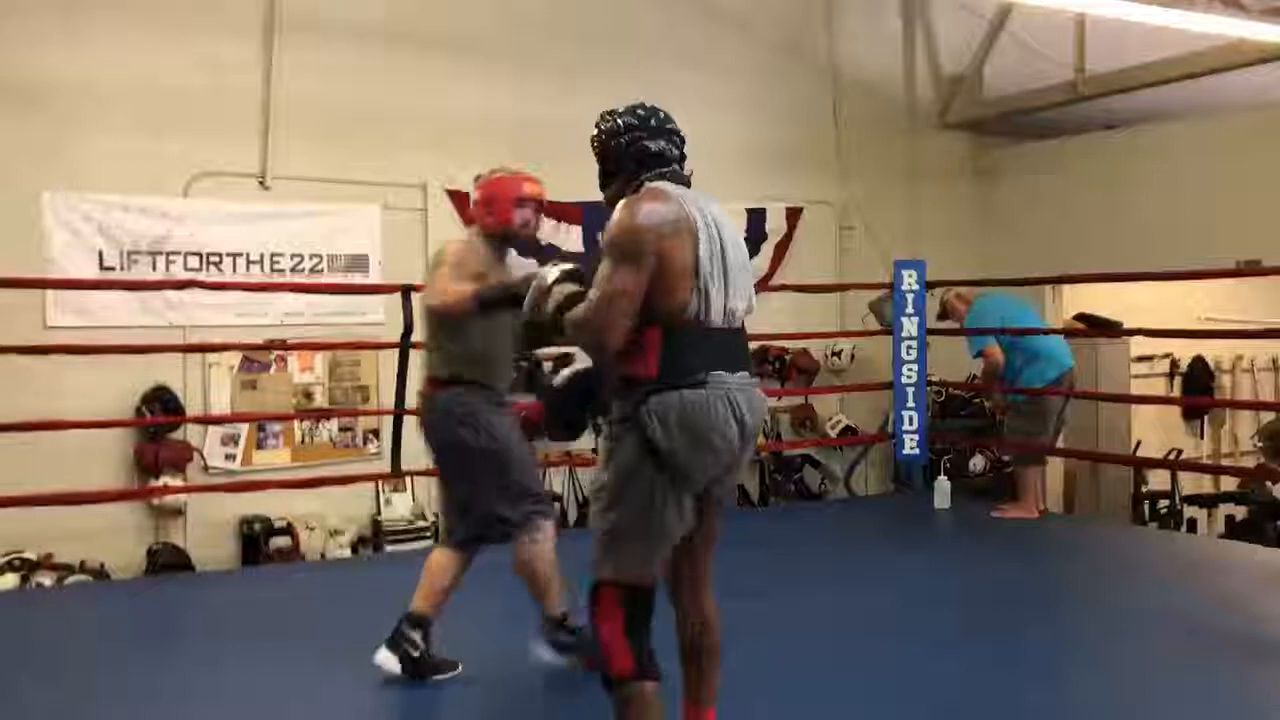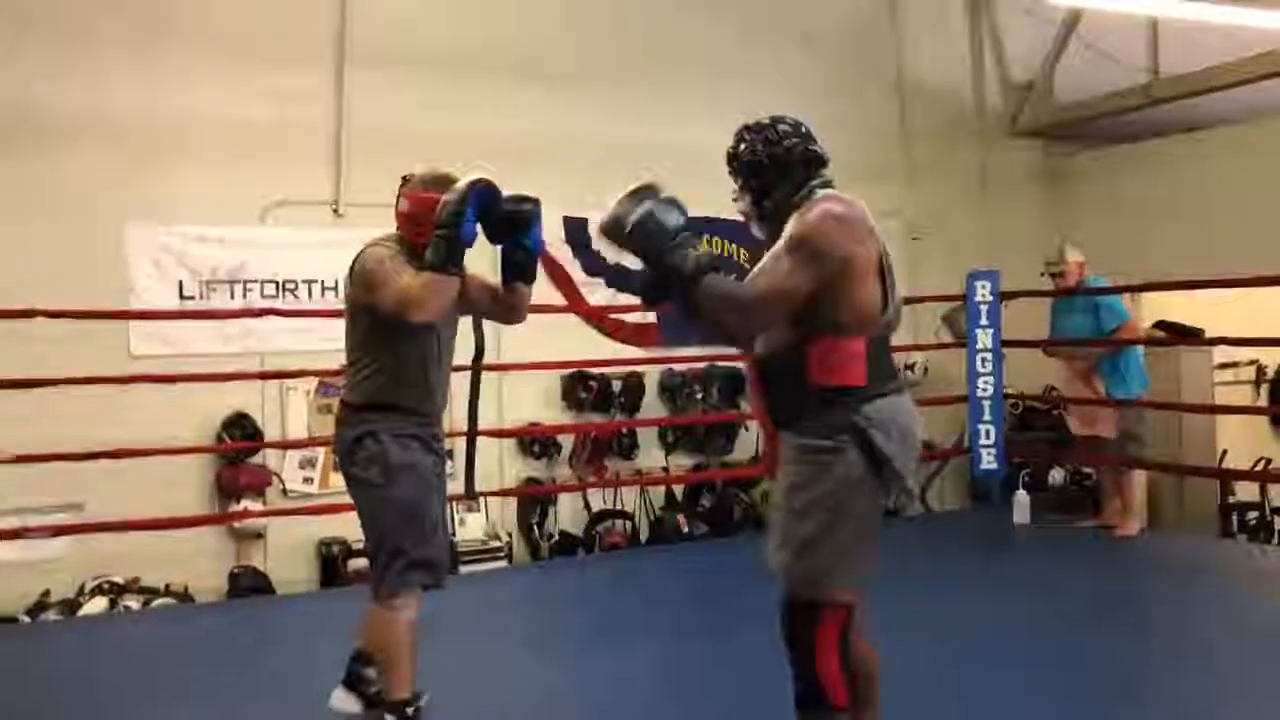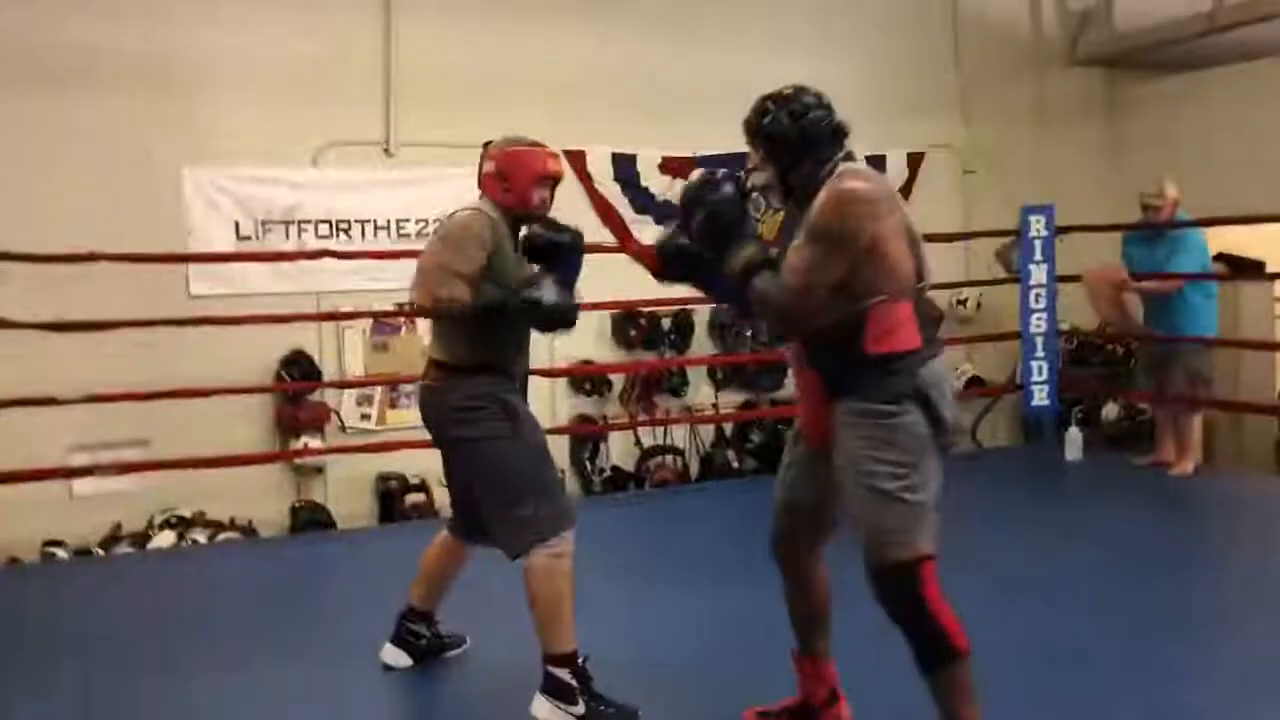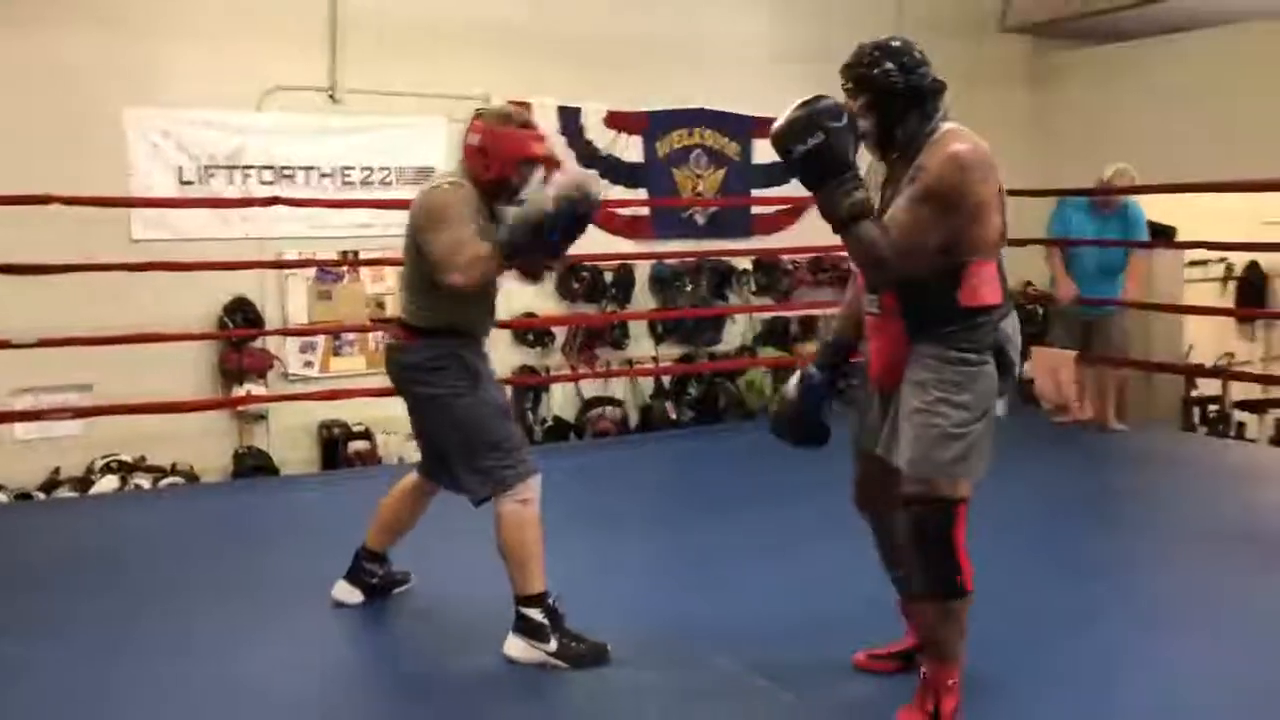
dt=1s
person 1, frame 1
left shoulder: (643, 211)
right shoulder: (712, 215)
left elbow: (603, 333)
left wrist: (558, 299)
left hip: (670, 415)
right hip: (731, 404)
left knee: (618, 603)
right knee: (691, 578)
person 1, frame 2
left shoulder: (825, 217)
right shoulder: (820, 224)
left elbow: (749, 308)
right elbow: (770, 329)
left wrist: (674, 255)
right wrist: (695, 282)
left hip: (843, 434)
right hip: (841, 430)
left knee: (813, 618)
right knee: (835, 605)
person 1, frame 3
left shoulder: (847, 198)
right shoulder: (822, 200)
left elbow: (787, 308)
right elbow: (774, 293)
left wrist: (732, 246)
right wrist: (710, 267)
left hip: (889, 400)
right hip: (840, 399)
left knee: (900, 576)
right knee: (791, 542)
person 1, frame 4
left shoulder: (953, 158)
right shoulder: (901, 161)
left elbow: (889, 262)
right elbow: (871, 276)
left wrist: (833, 182)
right wrist: (823, 365)
left hip: (957, 353)
right hip: (900, 351)
left knee: (931, 514)
right knee: (877, 496)
right ankle: (926, 637)
person 2, frame 1
left shoulder: (494, 262)
right shoulder: (464, 252)
left elbow: (502, 329)
right elbow: (438, 300)
right wrist: (514, 291)
left hip: (468, 403)
right hip: (464, 404)
left knee: (466, 532)
right knee: (530, 512)
left ankle: (405, 644)
right ankle: (559, 627)
person 2, frame 2
left shoulder: (443, 268)
right shoulder: (379, 260)
left elbow: (511, 310)
right elbow: (422, 308)
left wrist: (520, 249)
right wrist: (451, 240)
left hip: (420, 432)
right hip: (379, 434)
left knee: (410, 567)
right knee: (404, 574)
person 2, frame 3
left shoulder: (510, 236)
right shoulder: (473, 224)
left elbow: (539, 313)
right elbow: (428, 295)
left wrist: (557, 269)
right wrist: (507, 301)
left hip: (470, 394)
right hip: (476, 396)
left knee: (470, 525)
right knee: (551, 533)
left ankle: (412, 633)
person 2, frame 4
left shoulder: (490, 203)
right shoulder: (448, 197)
left elbow: (532, 264)
right elbow: (461, 274)
left wrist: (560, 220)
right wrist: (522, 233)
left hip: (437, 352)
right hip: (438, 355)
left knee: (434, 473)
right knee: (517, 481)
left ankle: (363, 572)
right ankle: (535, 626)
person 3, frame 1
left shoulder: (975, 317)
right shoulder: (996, 300)
left elbow: (995, 360)
left wrist: (992, 388)
right wrist: (999, 385)
left hip: (1039, 376)
right hip: (1060, 367)
left knee: (1024, 443)
right knee: (1035, 442)
left ankle: (1027, 505)
right ankle: (1036, 500)
person 3, frame 2
left shoulder: (1100, 294)
right shoulder: (1060, 303)
left elbow: (1132, 332)
right elbow: (1054, 344)
left wrist: (1091, 354)
right wrist: (1059, 351)
left hip: (1120, 384)
right hip: (1088, 386)
left knee: (1120, 451)
right knee: (1100, 450)
left ankle: (1131, 516)
right ankle: (1110, 512)
person 3, frame 3
left shoulder: (1189, 235)
right shoulder: (1135, 235)
left elbow: (1173, 282)
right elbow: (1125, 276)
left wrist: (1134, 286)
right wrist: (1107, 288)
left hip: (1190, 327)
right hip: (1156, 325)
left knee: (1186, 394)
right knee: (1158, 391)
left ankle: (1189, 456)
right ankle: (1164, 450)
person 3, frame 4
left shoulder: (1132, 213)
right shoulder: (1070, 205)
left elbow: (1137, 253)
right elbow: (1053, 247)
left wrist: (1131, 283)
right wrist: (1062, 279)
left hip: (1109, 298)
right hip: (1072, 295)
left knee: (1111, 357)
right knee: (1071, 355)
left ankle: (1108, 414)
right ankle: (1083, 408)
